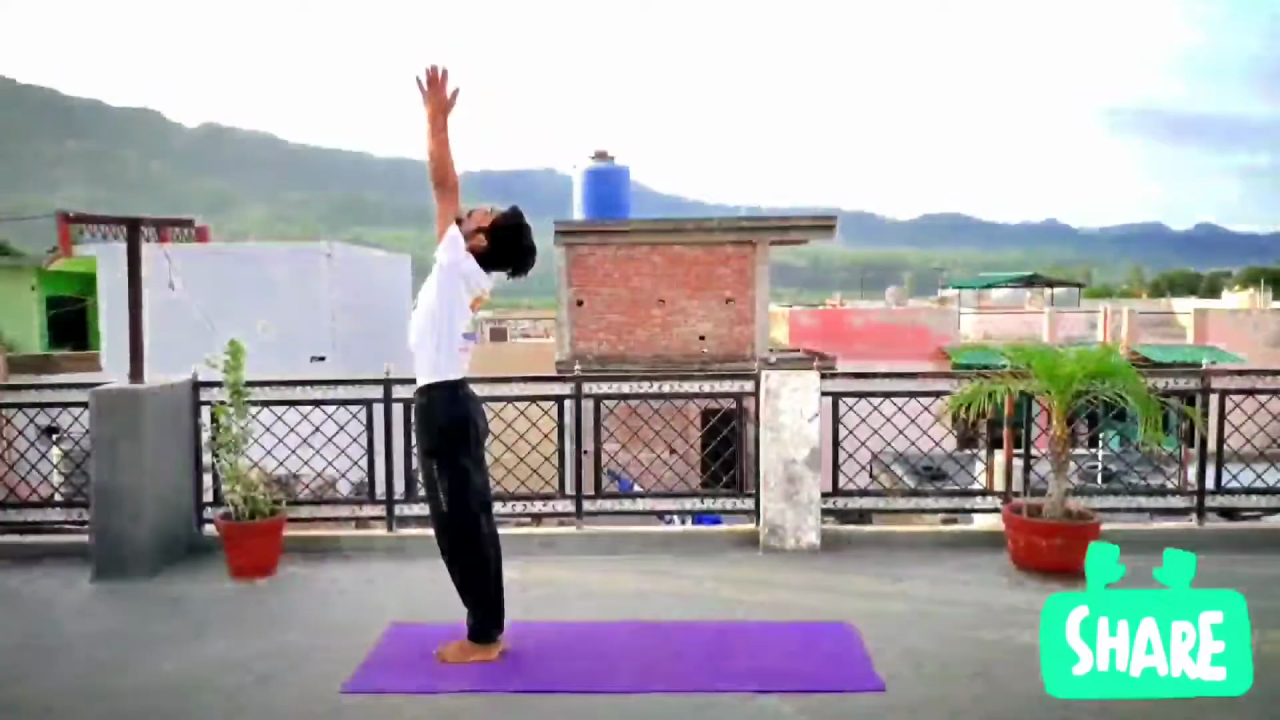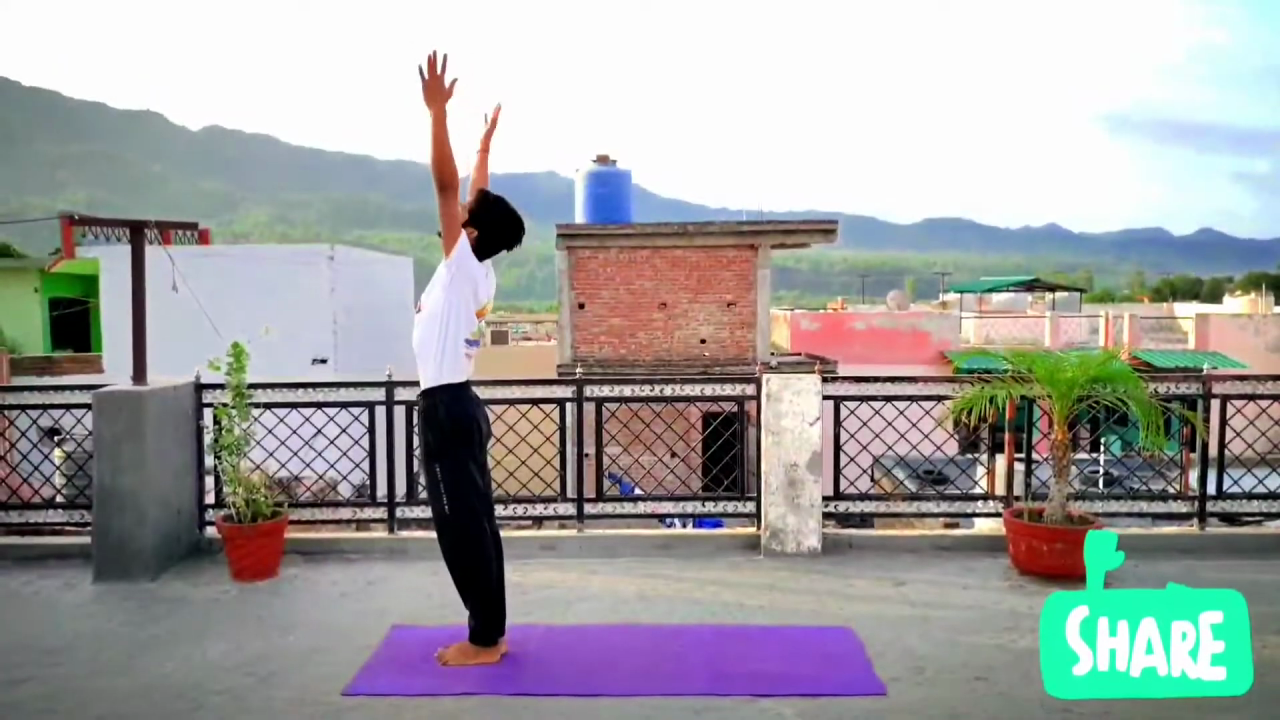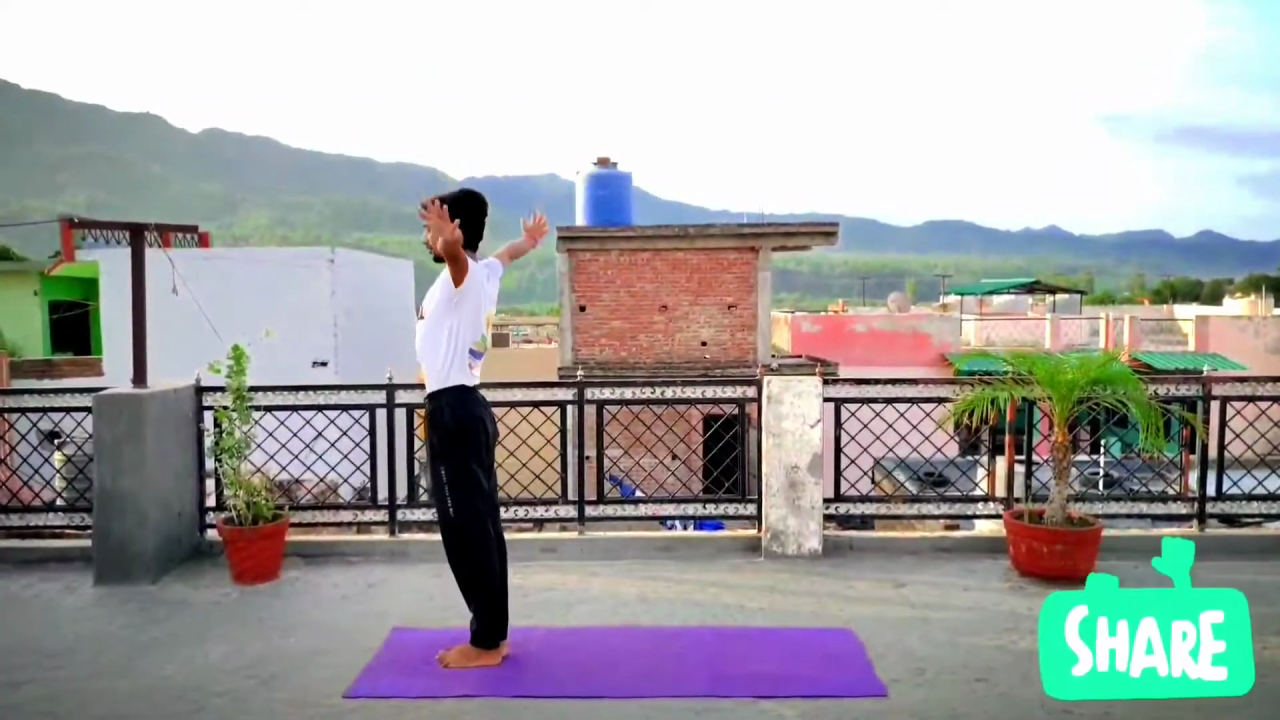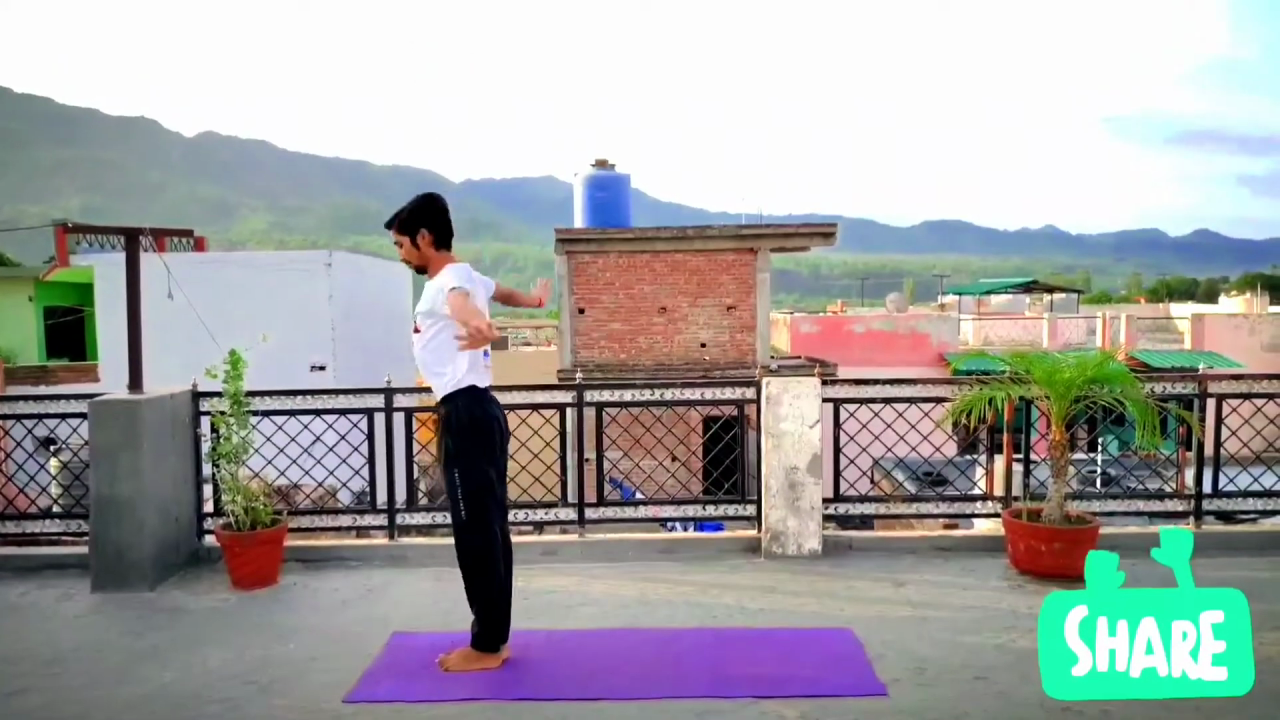
dt=0.3s
person 1, frame 1
left shoulder: (458, 267)
right shoulder: (473, 274)
left elbow: (443, 186)
right elbow: (449, 193)
left wrist: (435, 118)
right wrist: (439, 118)
left hip: (441, 408)
right hip: (456, 405)
left knee: (460, 526)
right knee: (472, 522)
left ankle: (482, 639)
right ankle: (487, 629)
person 1, frame 2
left shoulder: (462, 271)
right shoulder: (481, 275)
left elbow: (446, 189)
right elbow: (472, 193)
left wrist: (437, 113)
right wrist: (485, 144)
left hip: (444, 409)
right hip: (462, 407)
left knee: (461, 527)
right knee: (475, 522)
left ankle: (484, 641)
right ankle: (490, 629)
person 1, frame 3
left shoulder: (460, 277)
right shoulder: (484, 273)
left elbow: (460, 260)
right elbow: (508, 252)
left wrist: (450, 242)
right wrist: (530, 238)
left hip: (451, 413)
right hip: (469, 410)
left knee: (466, 532)
right knee: (480, 528)
left ankle: (485, 645)
right ankle: (492, 634)
person 1, frame 4
left shoulder: (446, 285)
right shoulder: (465, 276)
left elbow: (464, 304)
right elbow: (500, 291)
left wrist: (480, 327)
right wrist: (535, 298)
left hip: (466, 414)
right hip: (476, 411)
left knee: (476, 532)
right knee: (488, 529)
left ankle: (486, 648)
right ankle: (493, 637)
